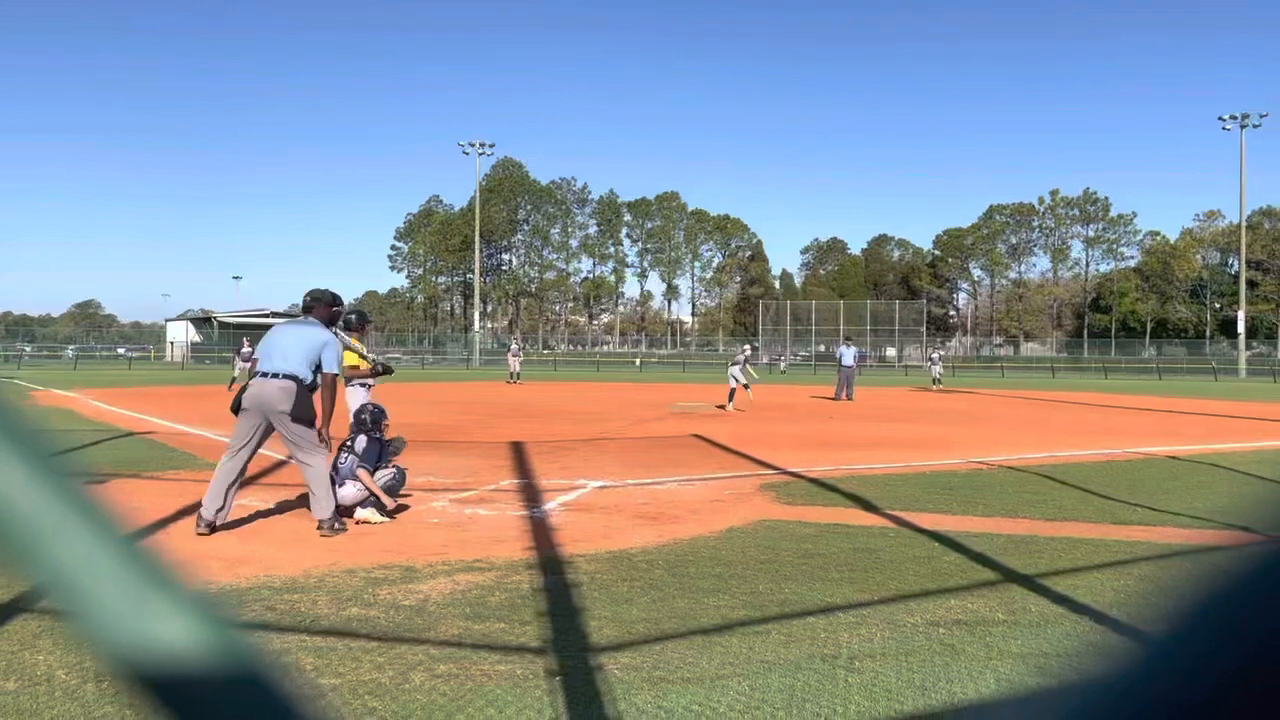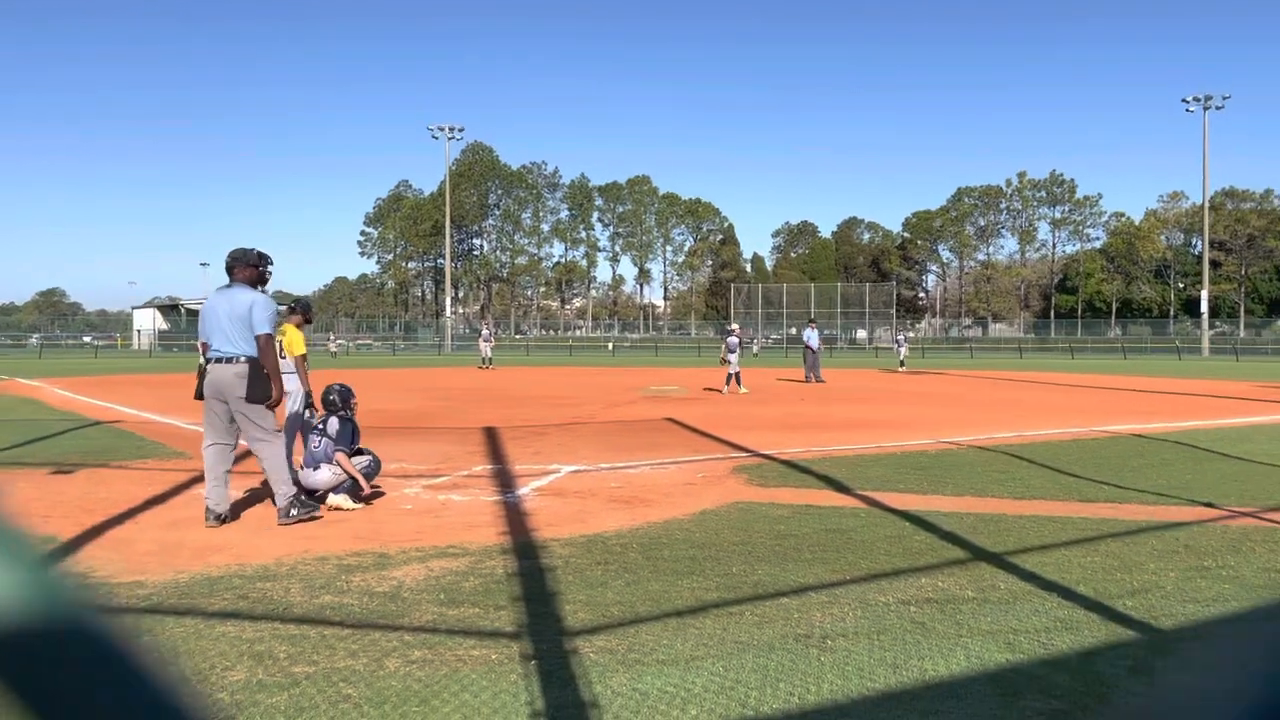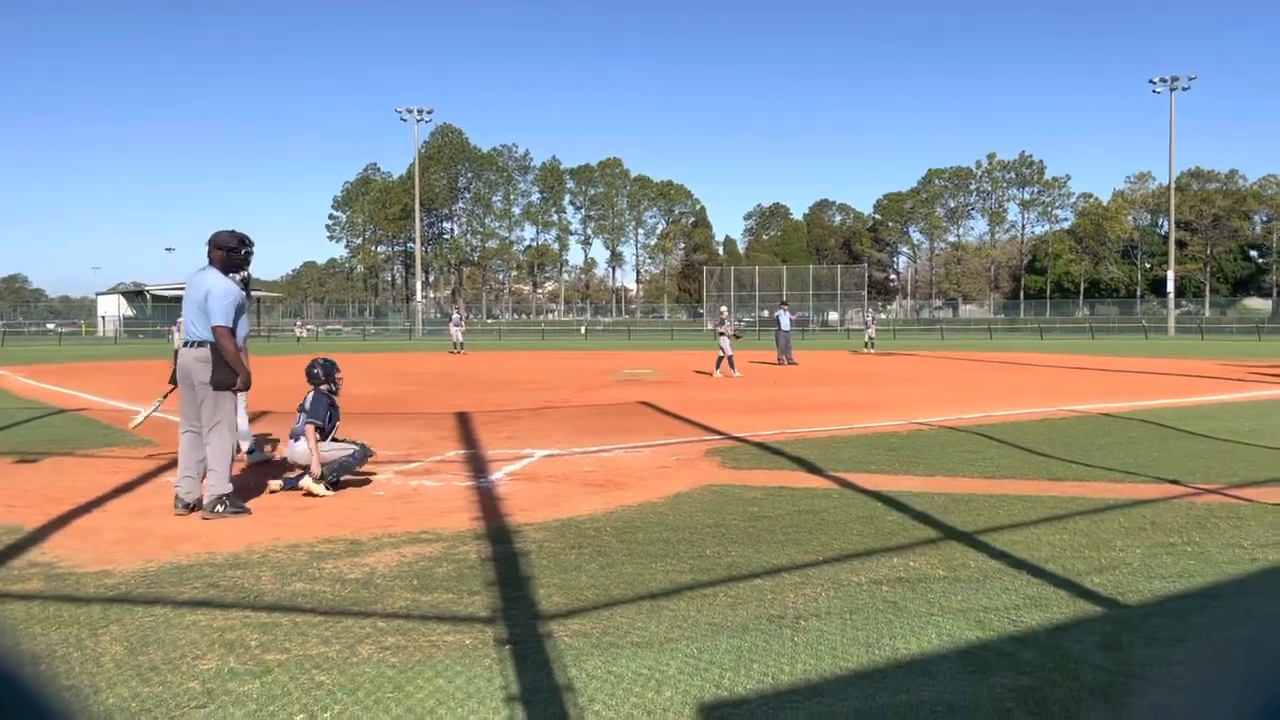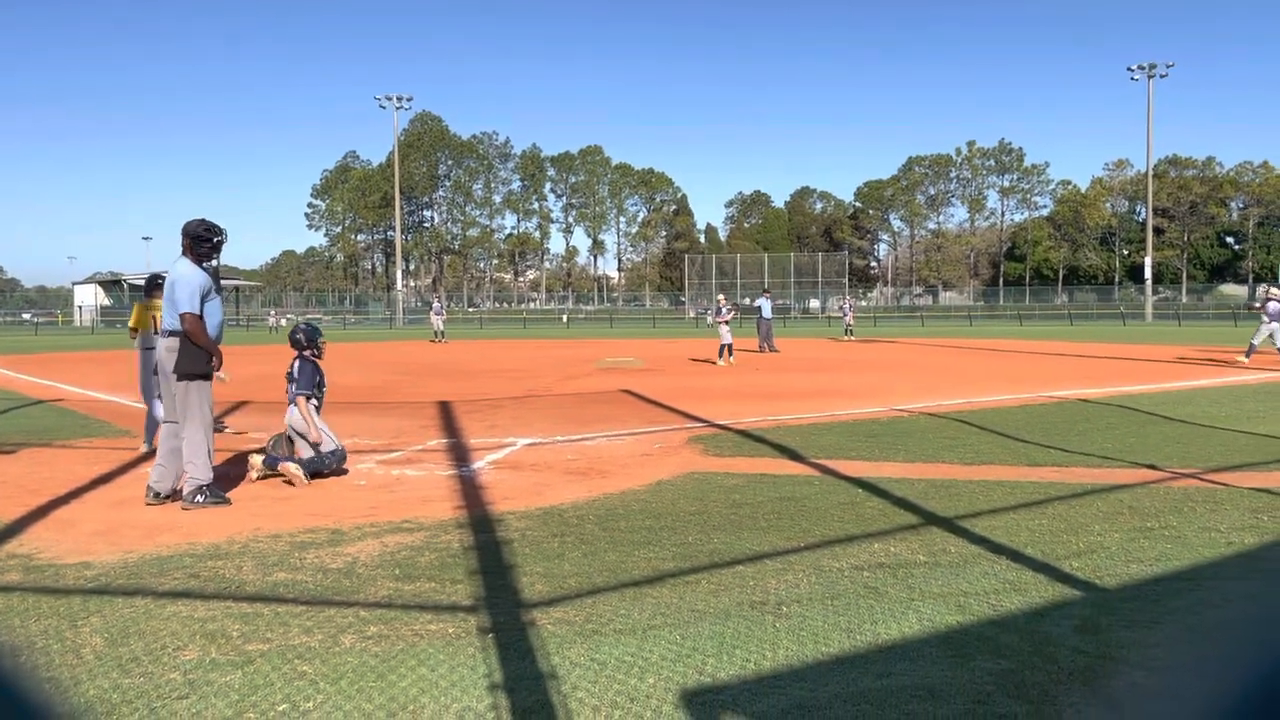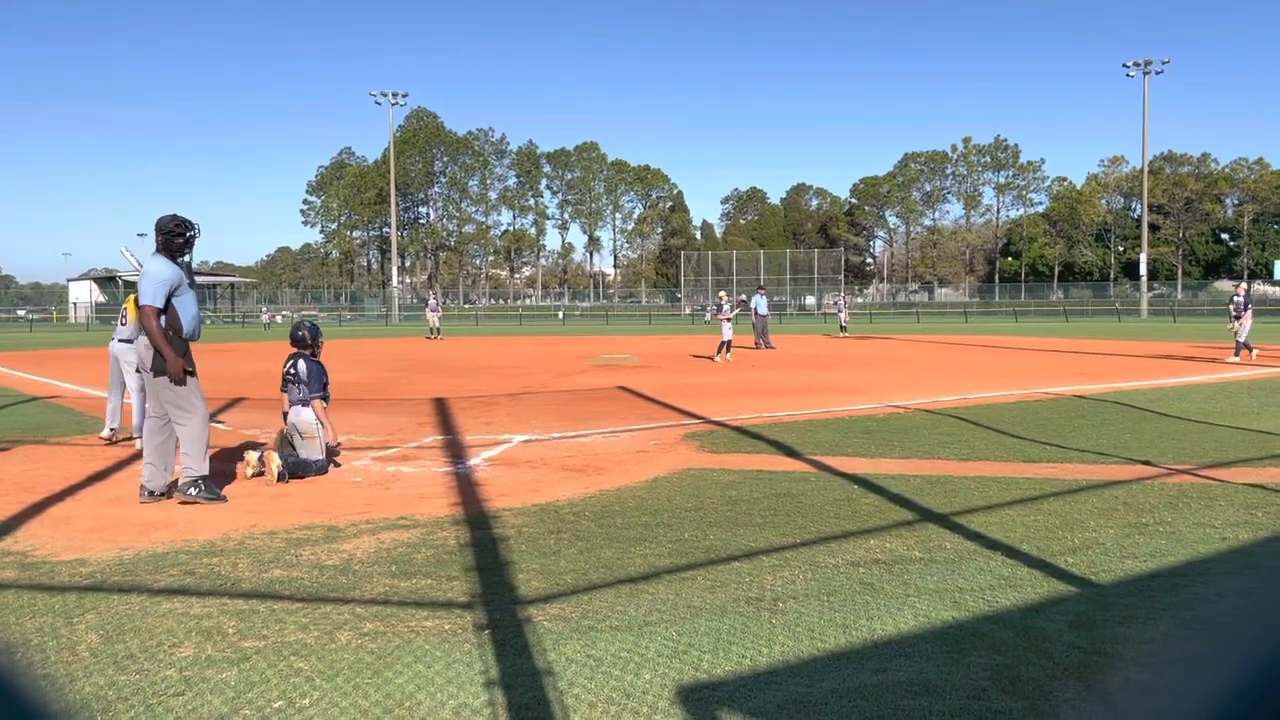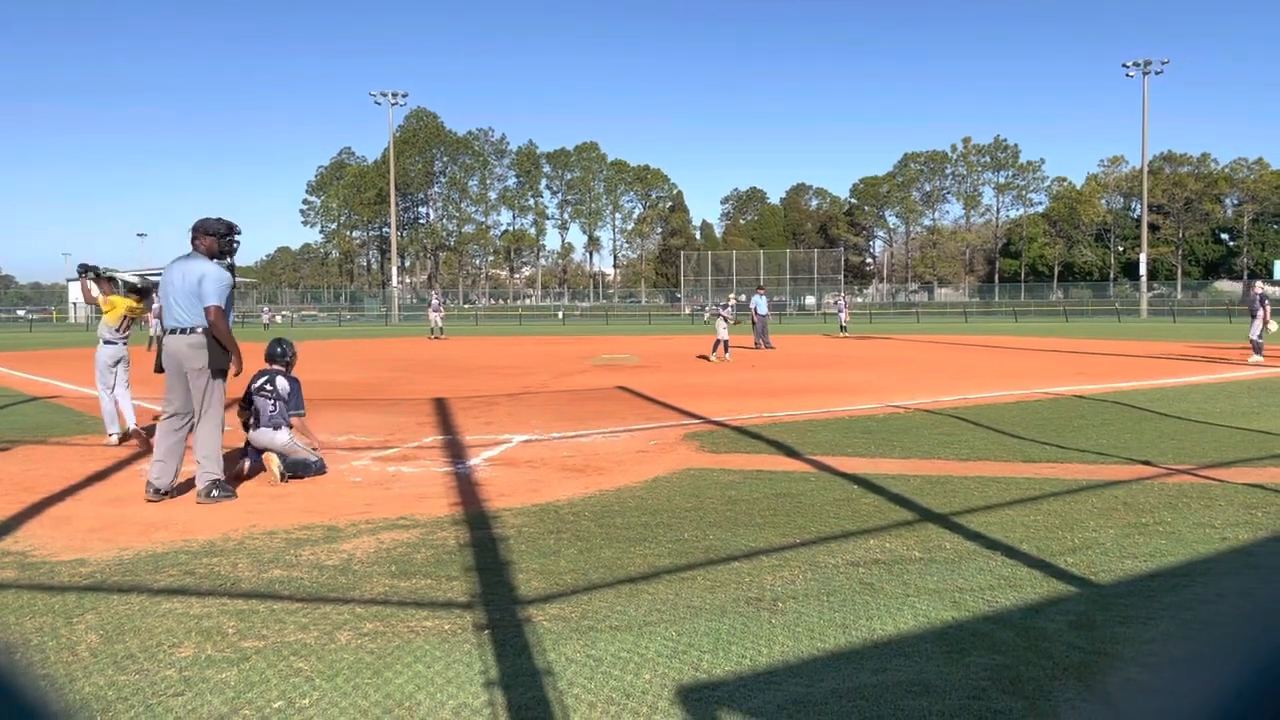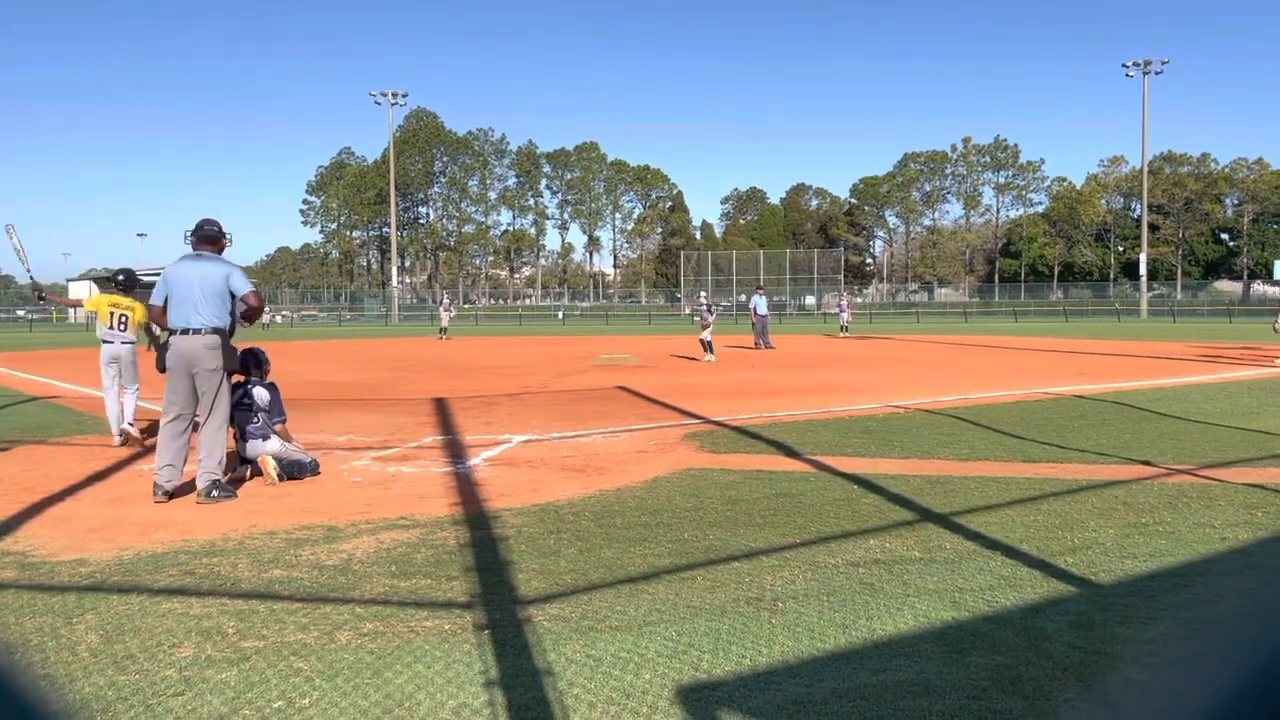
dt=0.7s
person 1, frame 1
left shoulder: (278, 329)
right shoulder: (328, 338)
left elbow: (254, 367)
right elbow: (328, 383)
right wrist: (324, 425)
left hip: (255, 388)
right hip: (288, 393)
left knee: (236, 454)
right knee: (313, 455)
left ankle: (207, 517)
right ankle: (327, 518)
person 1, frame 2
left shoulder: (210, 301)
right shoulder: (258, 300)
left elbow: (205, 347)
right elbow: (265, 345)
right wrist: (276, 382)
left hip: (213, 374)
right hip: (245, 374)
left knee: (217, 443)
right knee: (267, 439)
left ankle: (215, 509)
right ankle: (288, 503)
person 1, frame 3
left shoulder: (196, 279)
right shoulder: (223, 287)
right elbow: (222, 335)
right wrist: (243, 371)
left hip: (187, 357)
right hip: (211, 361)
left knee: (191, 429)
right knee: (220, 431)
left ankle: (186, 496)
right ankle: (217, 499)
person 1, frame 4
left shoulder: (189, 269)
right shoulder: (190, 274)
right elbow: (190, 323)
right wrist: (215, 351)
left hip: (173, 350)
right hip: (185, 351)
left knee: (174, 420)
right knee: (197, 420)
left ankle: (161, 486)
right ankle: (197, 489)
person 1, frame 5
left shoulder: (175, 266)
right shoulder: (161, 270)
right elbow: (148, 317)
right wrist: (171, 356)
left hip: (165, 349)
right hip: (164, 350)
left knee: (159, 416)
right knee: (193, 413)
left ankle: (153, 485)
right ankle: (192, 481)
person 1, frame 6
left shoulder: (171, 268)
right shoulder: (214, 272)
left elbow: (166, 312)
right elbow: (215, 317)
right wrist: (234, 350)
left hip: (171, 343)
right hip: (201, 345)
left knee: (173, 414)
right knee: (209, 416)
left ankle: (158, 481)
right ankle: (209, 484)
person 1, frame 7
left shoulder: (173, 269)
right shoulder: (227, 270)
left elbow: (155, 312)
right elbow: (255, 302)
right wrist: (248, 318)
left hip: (177, 345)
right hip: (211, 346)
left knee: (174, 416)
right knee: (214, 417)
left ankle: (163, 483)
right ankle: (209, 484)
